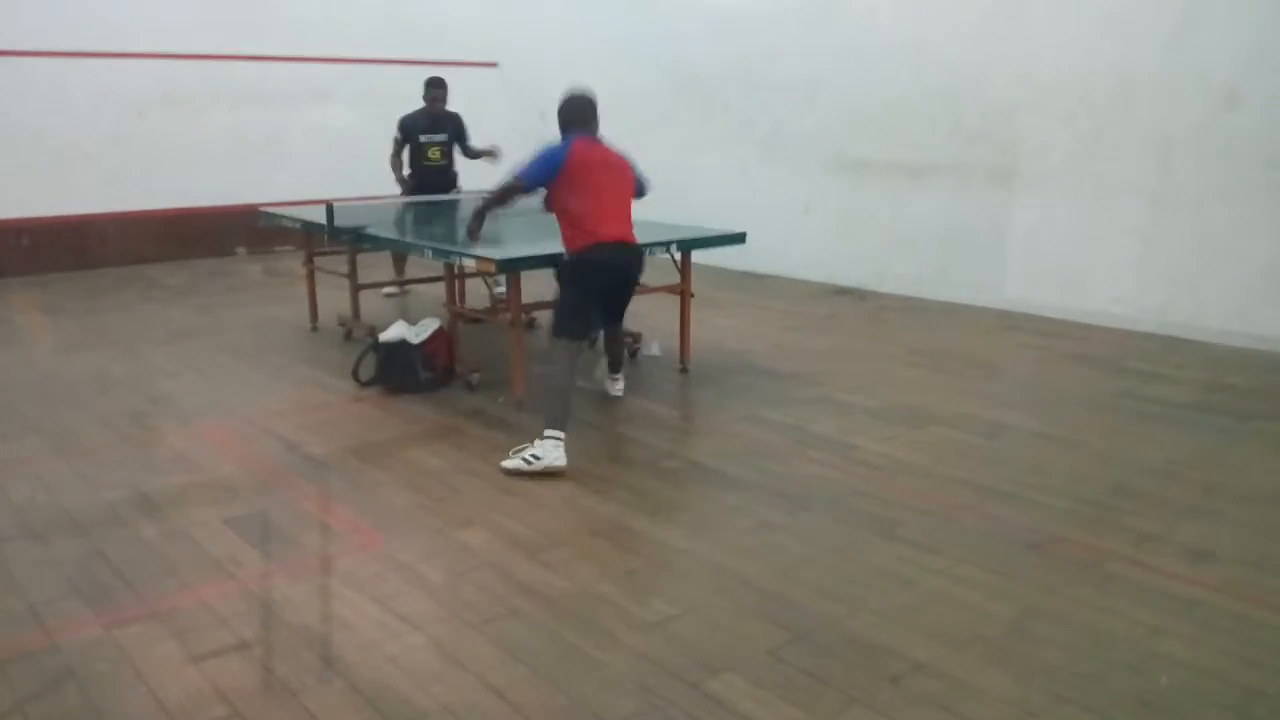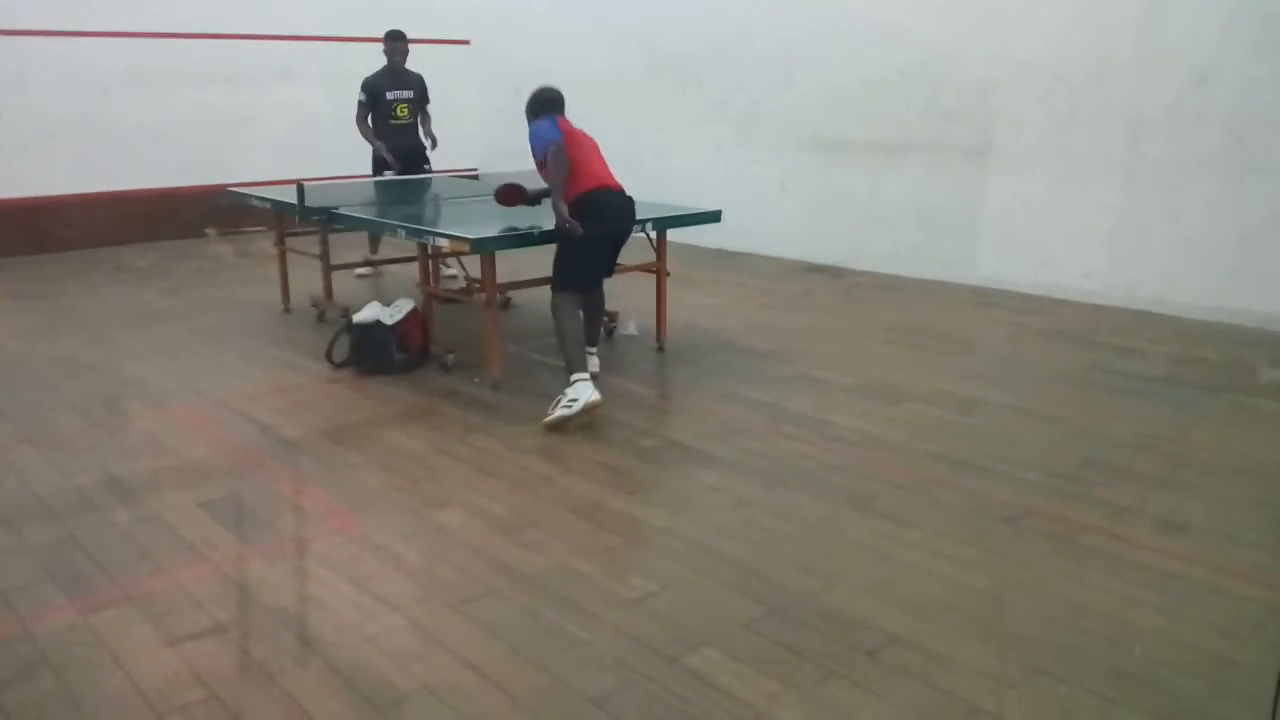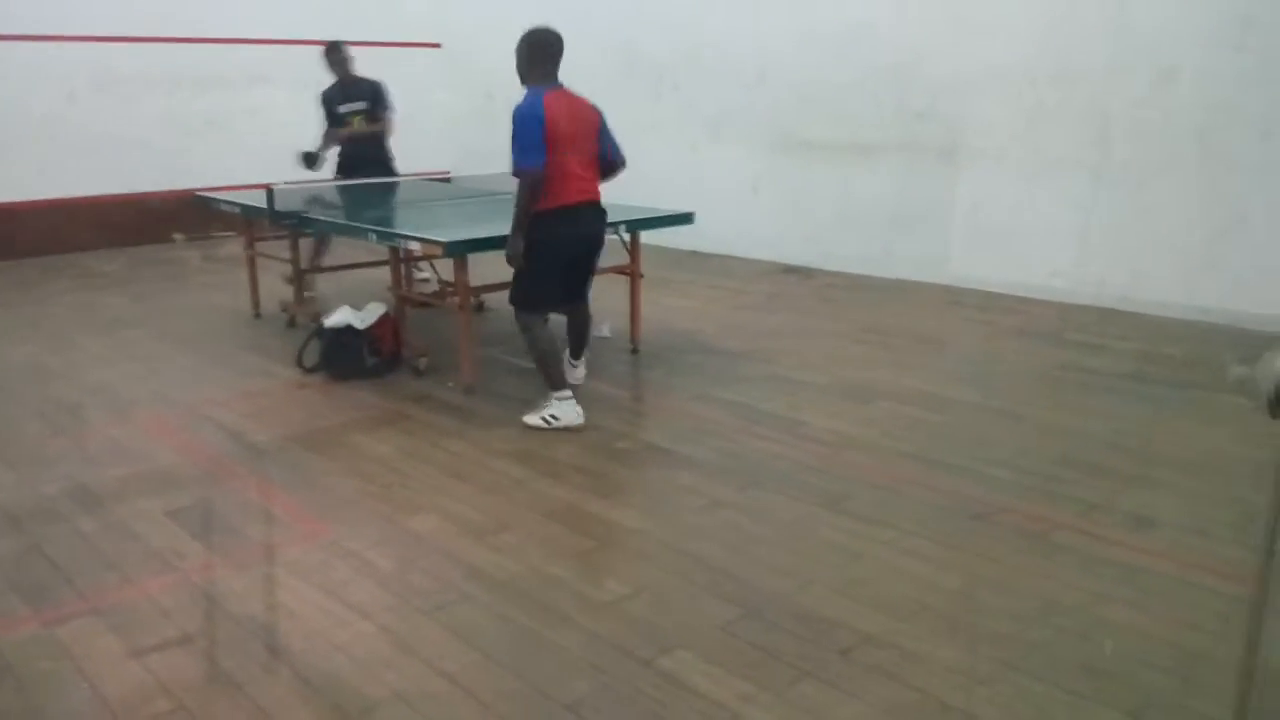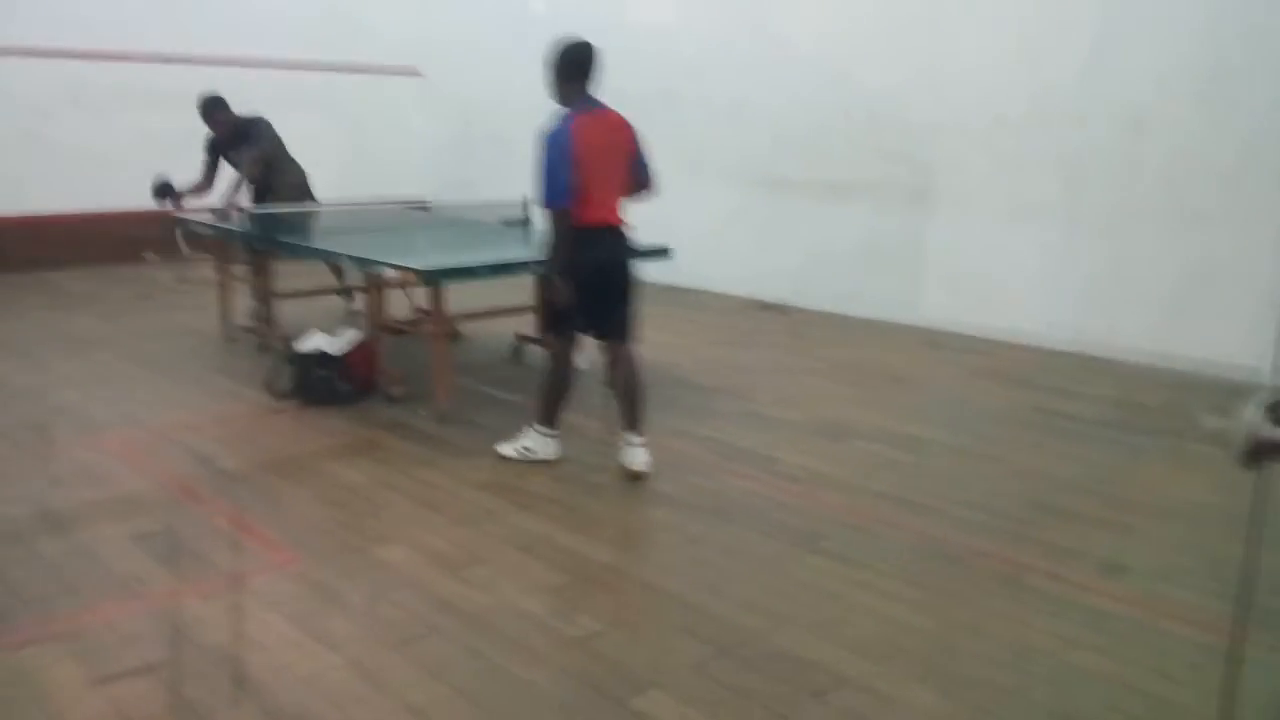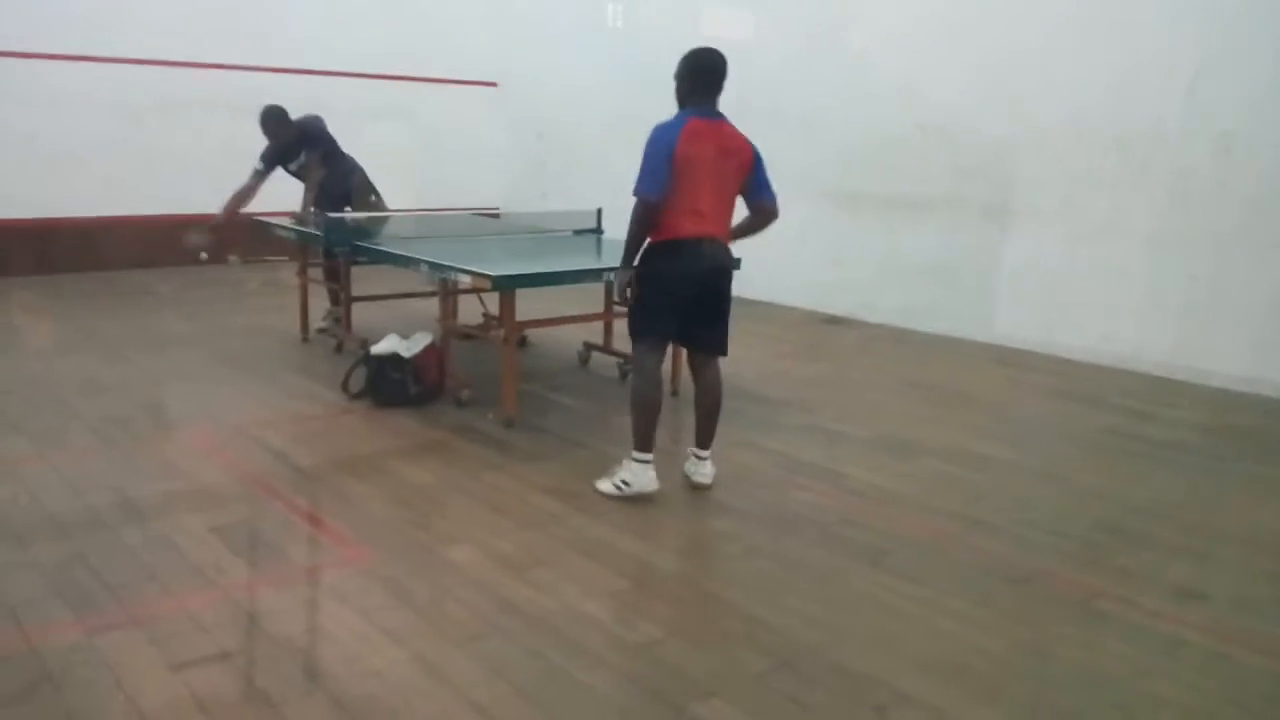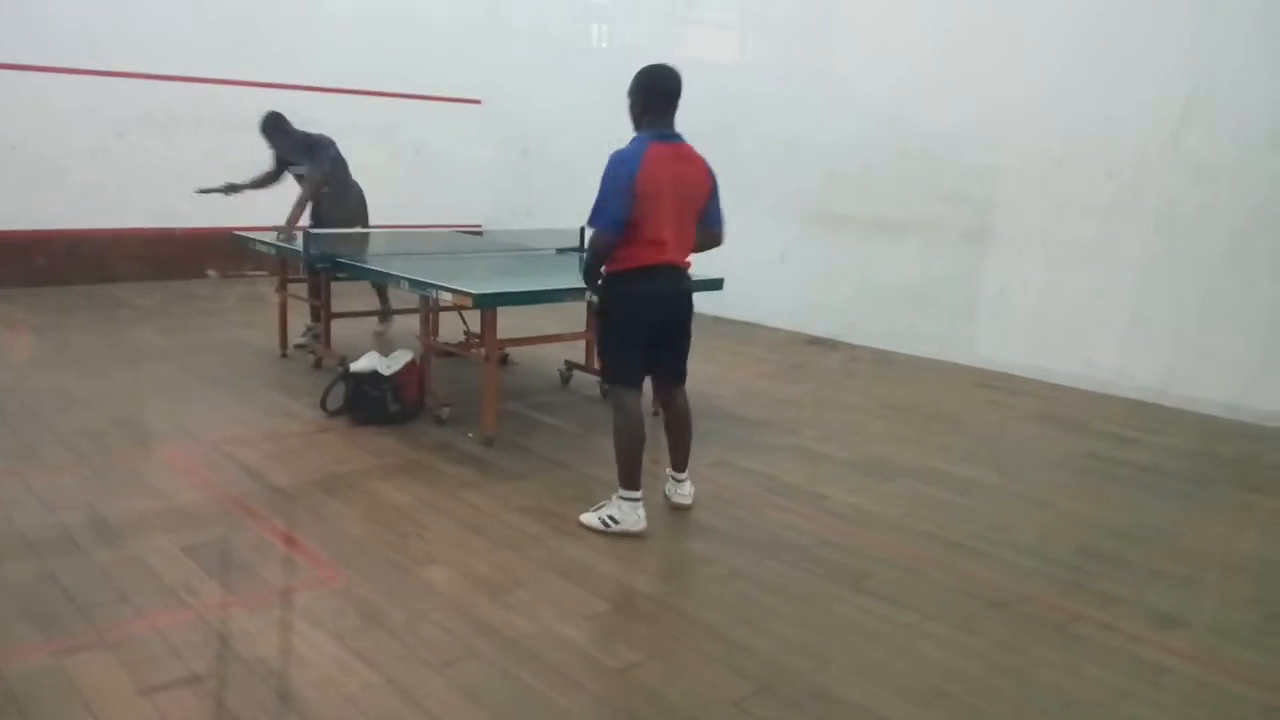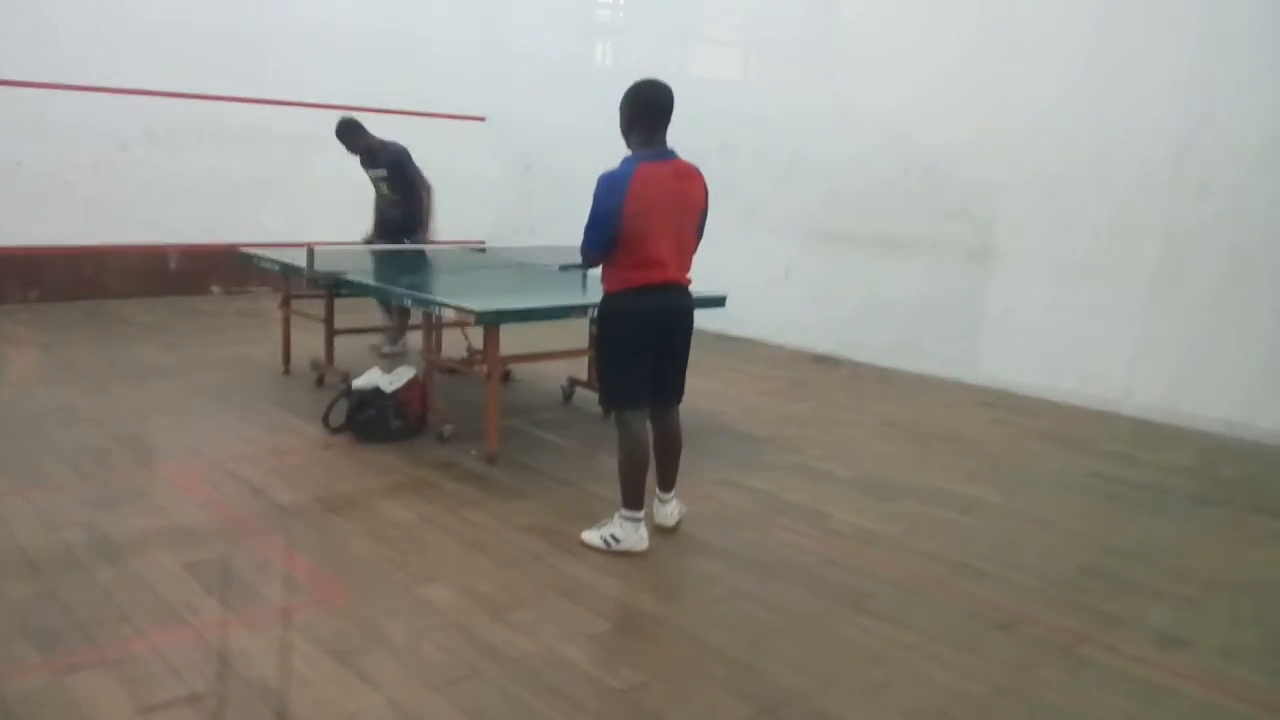
dt=0.5s
person 1, frame 1
left shoulder: (563, 154)
right shoulder: (620, 161)
left elbow: (518, 185)
left wrist: (478, 214)
left hip: (590, 259)
right hip: (629, 255)
left knee: (565, 346)
right knee: (611, 318)
left ankle: (551, 443)
right ankle: (614, 377)
person 1, frame 2
left shoulder: (543, 127)
right shoulder: (579, 134)
left elbow: (556, 155)
left wrist: (558, 202)
right wrist: (540, 194)
left hip: (594, 211)
right hip: (621, 207)
left knee: (565, 299)
right knee: (591, 280)
left ankle: (580, 385)
right ankle: (589, 354)
person 1, frame 3
left shoulder: (529, 110)
right shoulder: (586, 107)
left elbow: (532, 179)
right elbow: (615, 163)
left wrist: (516, 235)
left hip: (553, 224)
right hip: (591, 218)
left knee: (529, 314)
right knee: (574, 301)
left ankle: (563, 402)
right ankle: (575, 364)
person 1, frame 4
left shoulder: (561, 134)
right shoulder: (622, 126)
left elbow: (562, 212)
right elbow: (642, 181)
left wrist: (556, 274)
left hip: (580, 247)
right hip: (614, 243)
left knee: (561, 344)
right knee: (617, 346)
left ankle: (544, 436)
right ankle: (635, 444)
person 1, frame 5
left shoulder: (668, 135)
right shoulder: (742, 145)
left elbow: (648, 205)
right elbow: (767, 212)
left wrist: (627, 263)
left hip: (670, 258)
right hip: (714, 260)
left knee: (647, 358)
right knee: (705, 361)
left ankle: (641, 465)
right ankle: (701, 459)
person 1, frame 6
left shoulder: (627, 161)
right shoulder: (699, 166)
left elbow: (604, 237)
right elbow: (712, 237)
left wrist: (590, 272)
left hip: (630, 288)
right hip: (675, 286)
left knee: (626, 393)
right knee: (672, 387)
left ankle: (629, 504)
right ankle: (680, 481)
person 1, frame 7
left shoulder: (616, 182)
right shoulder: (695, 180)
left elbow: (590, 256)
left hip: (629, 308)
right hip: (676, 303)
left knee: (630, 414)
right knee: (666, 408)
left ankle: (631, 523)
right ankle: (667, 502)
person 2, frame 1
left shoulder: (454, 121)
right shoulder: (409, 122)
left elbow: (466, 151)
right elbow: (396, 154)
left wrist: (484, 152)
right wrist: (399, 176)
left hip: (447, 186)
right hip: (417, 187)
right ankle: (398, 280)
person 2, frame 2
left shoulder: (417, 80)
right shoulder: (372, 83)
right elbow: (361, 120)
left wrist: (429, 131)
right wrist: (376, 144)
left hip: (415, 153)
right hip: (387, 155)
right ankle: (372, 258)
person 2, frame 3
left shoulder: (373, 88)
right shoulder: (329, 96)
left elbow: (385, 126)
left wrist: (351, 131)
right wrist: (321, 148)
left hip: (378, 162)
right hip: (348, 165)
right ankle: (308, 271)
person 2, frame 4
left shoulder: (257, 127)
right shoulder: (216, 143)
left elbow: (251, 169)
right elbow: (207, 182)
right wrist: (185, 193)
left hip: (294, 189)
right hip: (264, 195)
right knee: (256, 250)
left ankle: (344, 287)
right ankle: (263, 307)
person 2, frame 5
left shoulder: (312, 128)
right shoulder: (273, 153)
left elbow: (315, 171)
right elbow: (250, 187)
left wrist: (306, 208)
right wrist: (223, 216)
left hip: (353, 184)
right hip: (327, 197)
right knee: (329, 252)
right ankle: (336, 309)
person 2, frame 6
left shoulder: (322, 146)
right shoulder: (284, 151)
left elbow: (310, 187)
right elbow: (273, 175)
left wrist: (291, 222)
right wrist: (241, 186)
left hip: (349, 209)
right hip: (322, 213)
left ankle: (385, 309)
right ankle: (315, 327)
person 2, frame 7
left shoulder: (396, 153)
right shoulder: (366, 159)
left elbow: (424, 188)
left wrist: (426, 228)
right wrist: (374, 229)
left hip: (409, 226)
right hip: (386, 225)
right knee: (378, 279)
left ankle: (399, 336)
right ankle: (394, 330)
